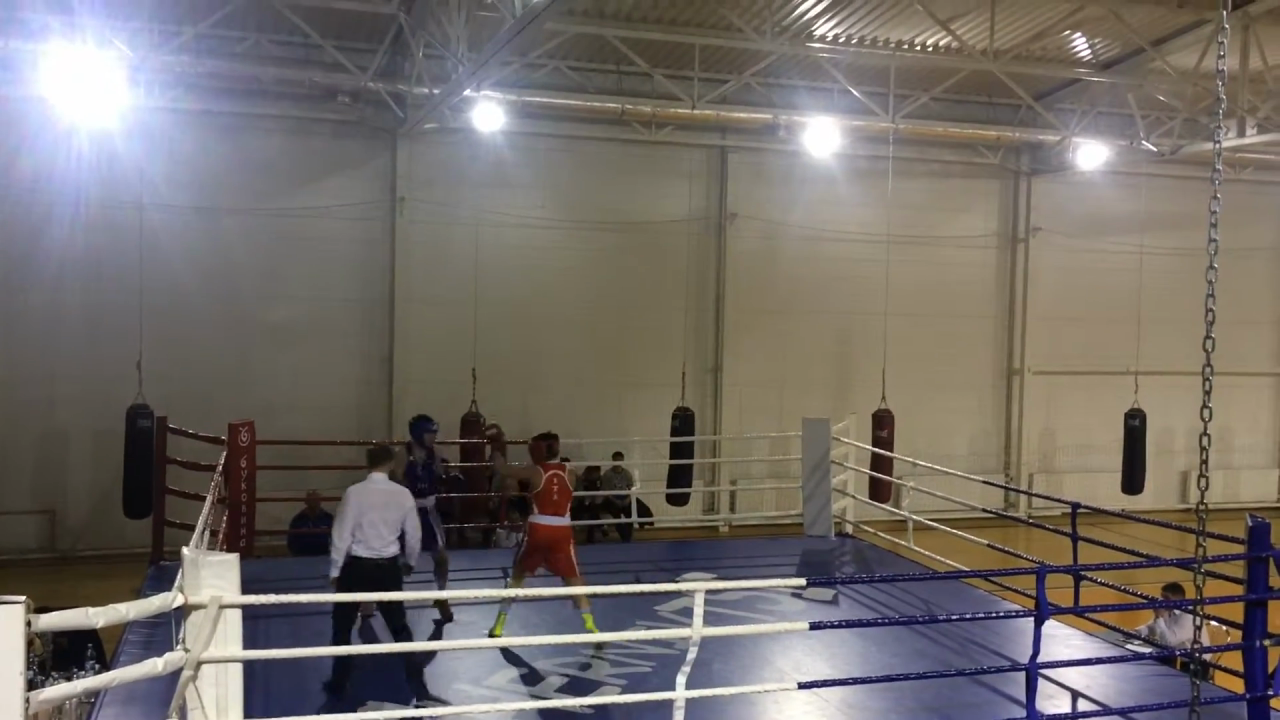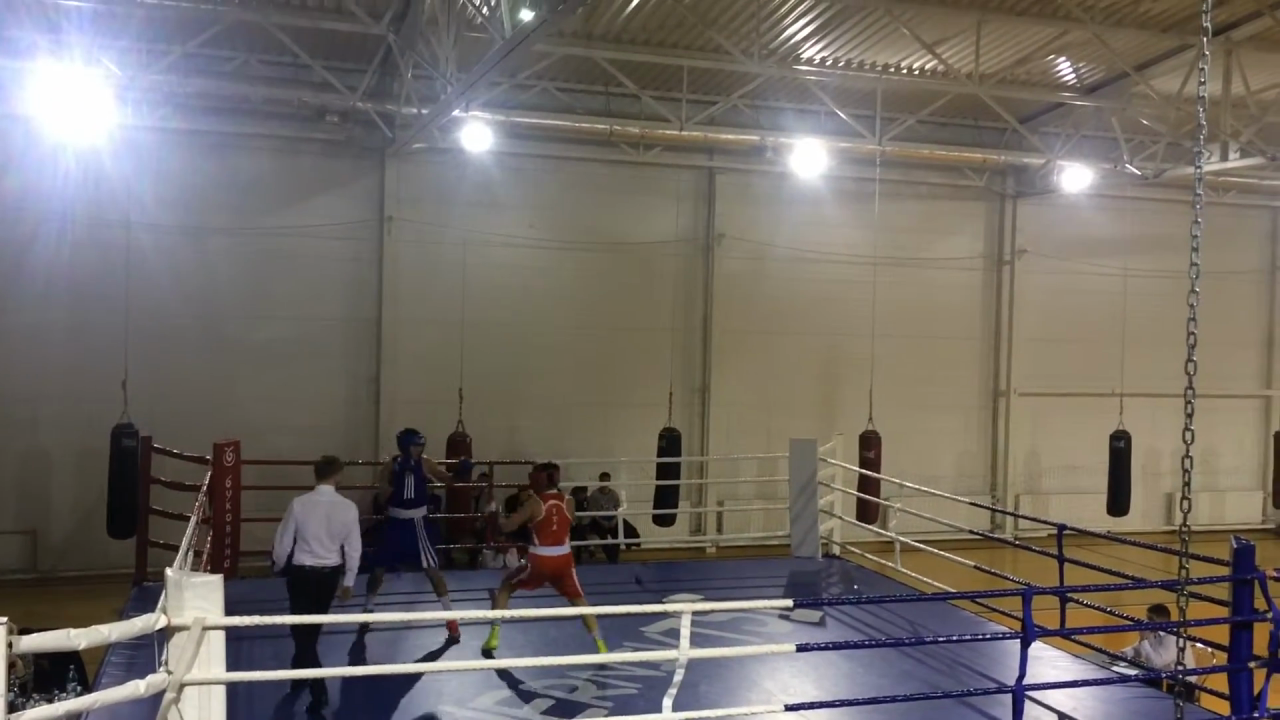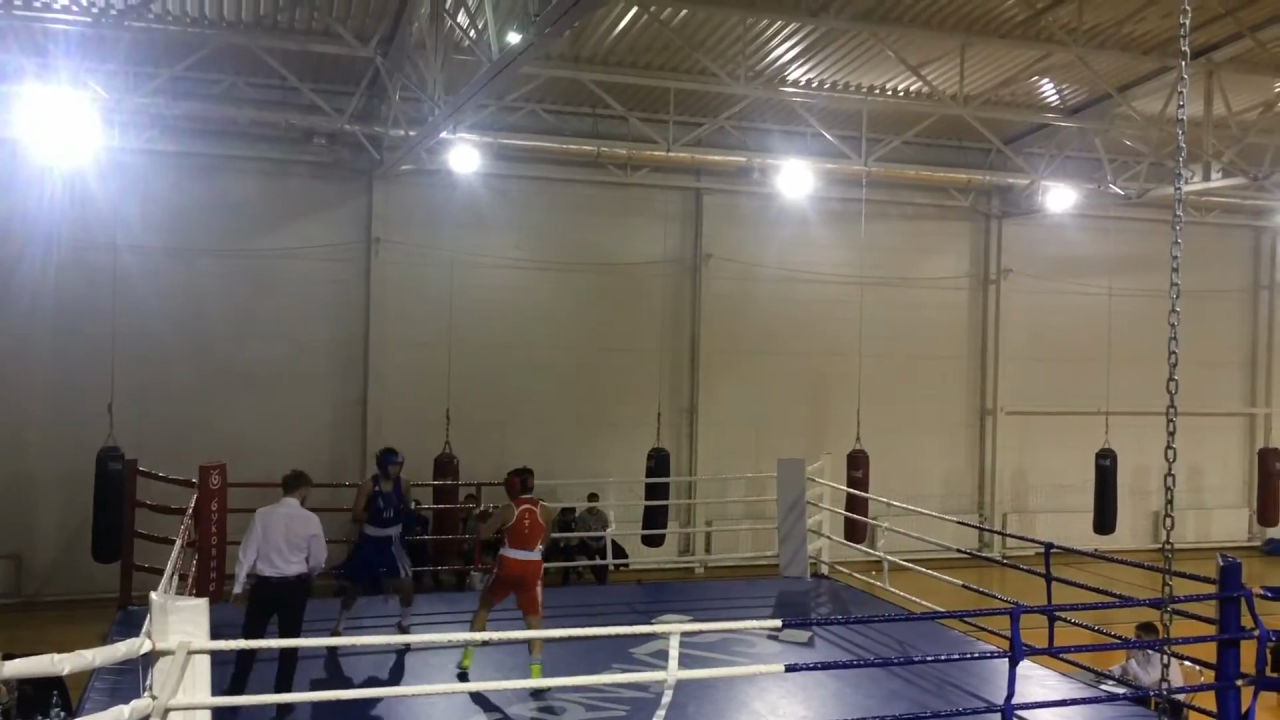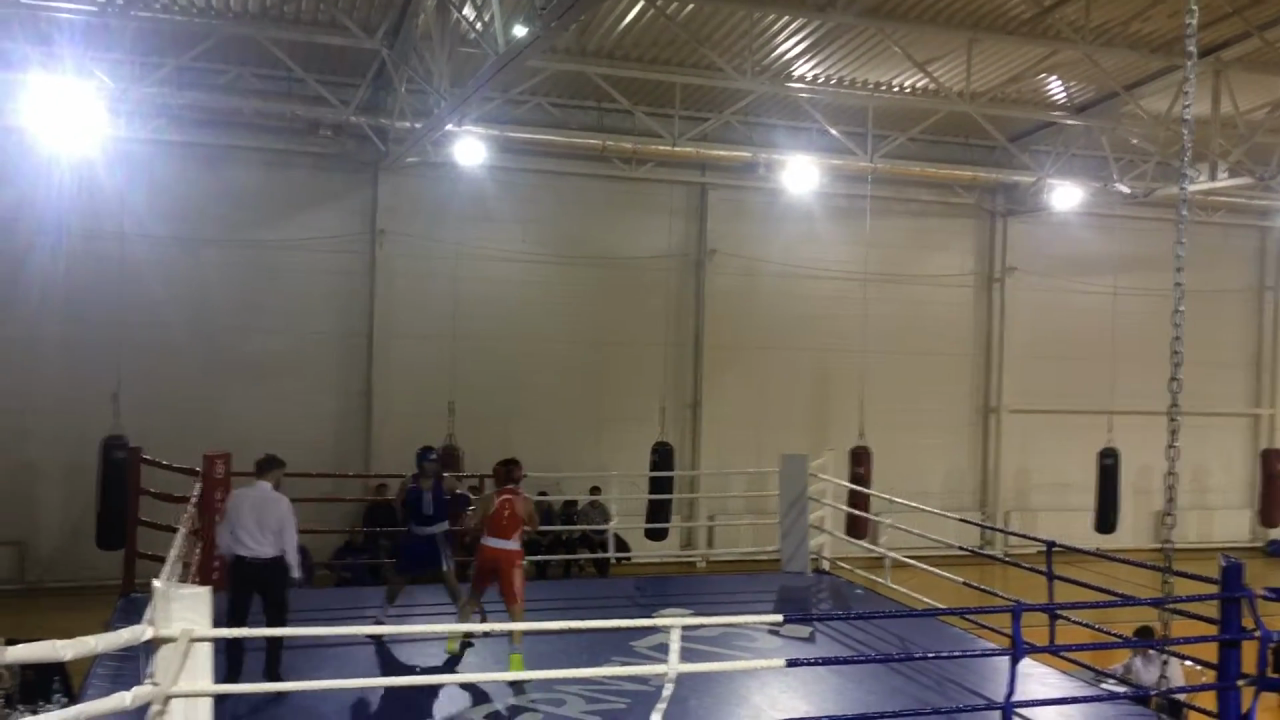
dt=0.4s
person 1, frame 1
left shoulder: (354, 493)
right shoulder: (403, 495)
left elbow: (341, 536)
right elbow: (413, 535)
left wrist: (335, 570)
right wrist: (410, 561)
left hip: (357, 566)
right hip: (389, 566)
left knee: (343, 625)
right knee: (399, 626)
left ankle: (339, 684)
right ankle: (418, 687)
person 1, frame 2
left shoulder: (299, 504)
right shoulder: (348, 507)
left elbow: (283, 542)
right elbow: (353, 549)
left wrist: (279, 565)
right wrist: (348, 580)
left hip: (301, 574)
right hip: (330, 574)
left knee: (302, 633)
right knee: (312, 630)
left ankle: (318, 691)
right ankle: (301, 676)
person 1, frame 3
left shoulder: (263, 515)
right shoulder: (310, 520)
left elbow: (247, 553)
right elbow: (319, 559)
left wrist: (238, 585)
right wrist: (308, 573)
left hip: (264, 584)
right hip: (294, 586)
left knee: (250, 639)
right knee: (289, 644)
left ankle: (236, 691)
person 1, frame 4
left shoulder: (235, 498)
right shoulder: (280, 502)
left elbow: (222, 536)
right elbow: (289, 540)
left wrist: (233, 556)
right wrist: (294, 570)
left hip: (241, 565)
right hip: (271, 566)
left knee: (236, 620)
right knee: (276, 619)
left ankle: (232, 674)
right ankle: (272, 672)
person 2, frame 1
left shoulder: (534, 472)
right shoulder: (570, 474)
left elbow: (504, 471)
left hip: (538, 531)
right hip: (562, 533)
left knee: (517, 577)
right knee: (575, 582)
left ankle: (498, 627)
right ankle: (590, 625)
person 2, frame 2
left shoulder: (534, 503)
right shoulder: (567, 503)
left elbow: (507, 526)
left wrist: (495, 515)
left hip: (539, 561)
right hip: (563, 560)
left knee: (504, 588)
right knee: (581, 603)
left ankle: (494, 638)
right ankle: (601, 649)
person 2, frame 3
left shoulder: (508, 509)
right shoulder: (544, 509)
left elbow: (483, 533)
right elbow: (545, 540)
left hip: (508, 564)
right hip: (532, 567)
left knee: (483, 608)
right knee: (533, 622)
left ankle: (466, 657)
right ankle: (536, 673)
person 2, frame 4
left shoulder: (490, 498)
right shoulder: (526, 502)
left elbow: (472, 522)
right elbow: (533, 529)
left hip: (486, 553)
right hip: (510, 556)
left knee: (474, 597)
right knee: (516, 609)
left ankle: (454, 641)
right ankle: (515, 663)
person 3, frame 1
left shoulder: (433, 452)
right shoulder: (404, 455)
left elbow: (439, 479)
left wrist: (442, 479)
right wrist: (414, 480)
left hip: (428, 509)
left knee: (441, 555)
left ankle: (442, 599)
person 3, frame 2
left shoulder: (425, 463)
right shoulder: (390, 466)
left elbow: (447, 480)
right elbow: (382, 498)
left wrist: (460, 471)
right wrist: (396, 477)
left hip: (417, 524)
right hip: (395, 523)
left knee: (433, 571)
right knee: (379, 569)
left ankle: (450, 617)
right ankle: (368, 609)
person 3, frame 3
left shoulder: (403, 484)
right shoulder: (368, 487)
left elbow: (408, 506)
right elbow: (357, 518)
left wrist: (409, 514)
right wrist: (375, 511)
left hip: (392, 540)
right hip: (369, 540)
left knee: (406, 585)
right knee: (353, 587)
left ankle: (404, 623)
right ankle: (339, 626)
person 3, frame 4
left shoulder: (445, 483)
right shoulder: (410, 483)
right elbow: (404, 512)
right wrist: (409, 503)
left hip: (438, 536)
right hip: (415, 535)
left knee: (448, 576)
right knee: (398, 579)
right ankle: (381, 617)
